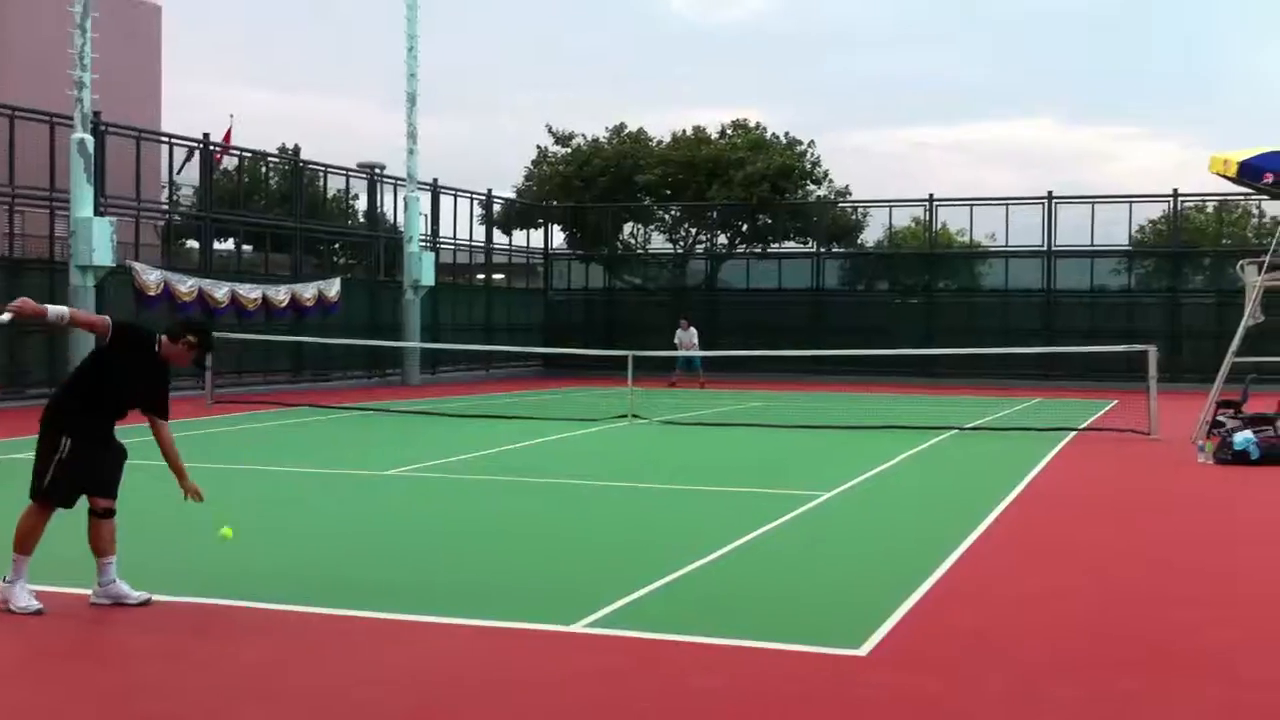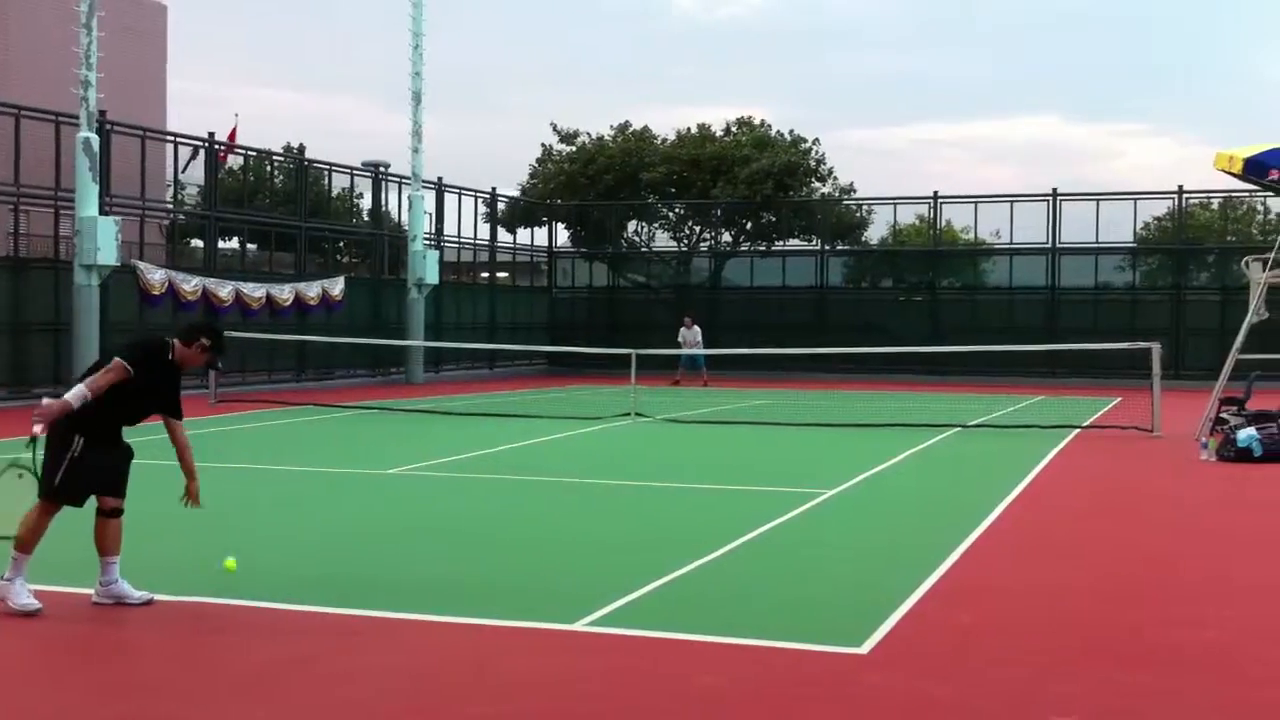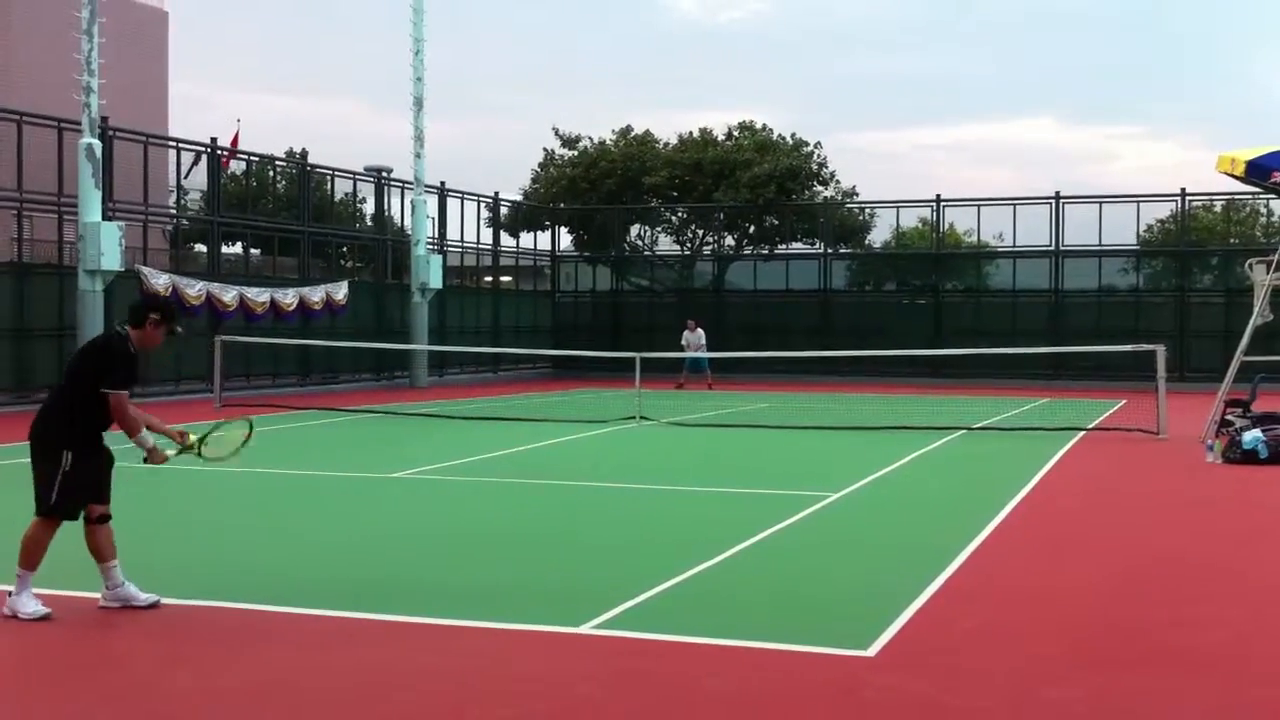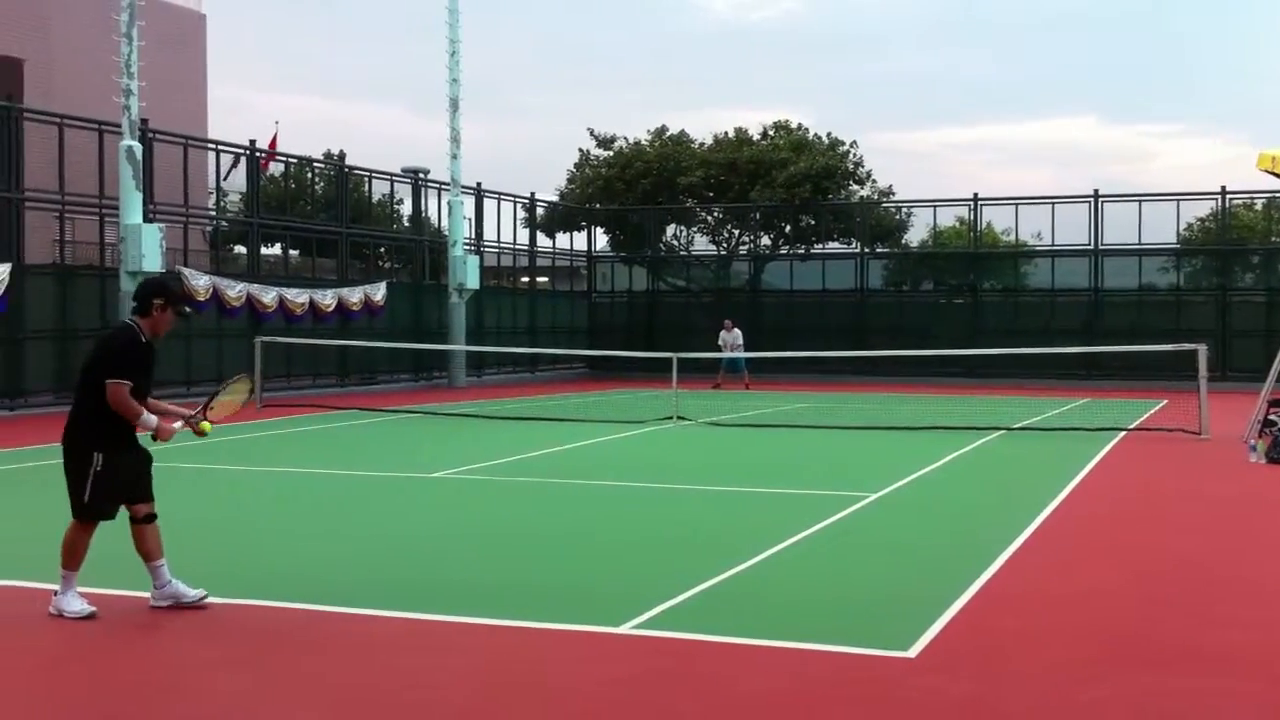
dt=0.5s
person 1, frame 1
left shoulder: (158, 375)
right shoulder: (136, 340)
left elbow: (161, 430)
right elbow: (86, 320)
left wrist: (184, 479)
right wrist: (38, 310)
left hip: (99, 435)
right hip: (66, 426)
left knee: (104, 505)
right knee: (44, 504)
left ankle: (107, 583)
person 1, frame 2
left shoulder: (169, 377)
right shoulder: (153, 350)
left elbow: (176, 430)
right elbow: (108, 375)
left wrist: (192, 479)
right wrist: (65, 403)
left hip: (108, 435)
right hip: (76, 428)
left knee: (112, 504)
right knee: (51, 502)
left ankle: (109, 583)
person 1, frame 3
left shoulder: (121, 349)
right shoulder: (116, 350)
left elbow: (124, 408)
right elbow: (120, 411)
left wrist: (167, 430)
right wrist: (150, 447)
left hip: (84, 440)
right hip: (59, 439)
left knee: (98, 512)
right knee: (51, 516)
left ankle: (115, 588)
right ankle: (19, 594)
person 1, frame 4
left shoulder: (141, 344)
right shoulder: (124, 341)
right elbow: (118, 399)
left wrist: (181, 413)
right wrist: (155, 425)
left hip: (121, 442)
right hip: (92, 443)
left knee: (144, 511)
right knee: (87, 518)
left ankle: (164, 587)
right ankle: (64, 594)
